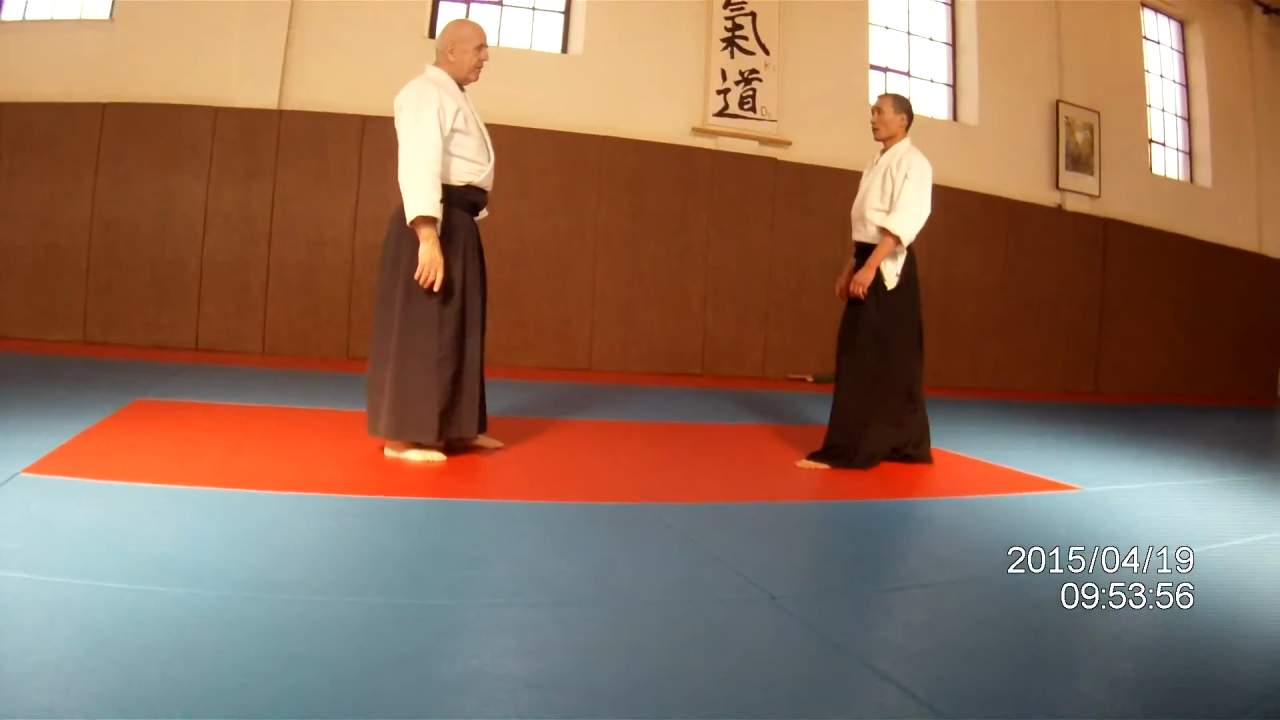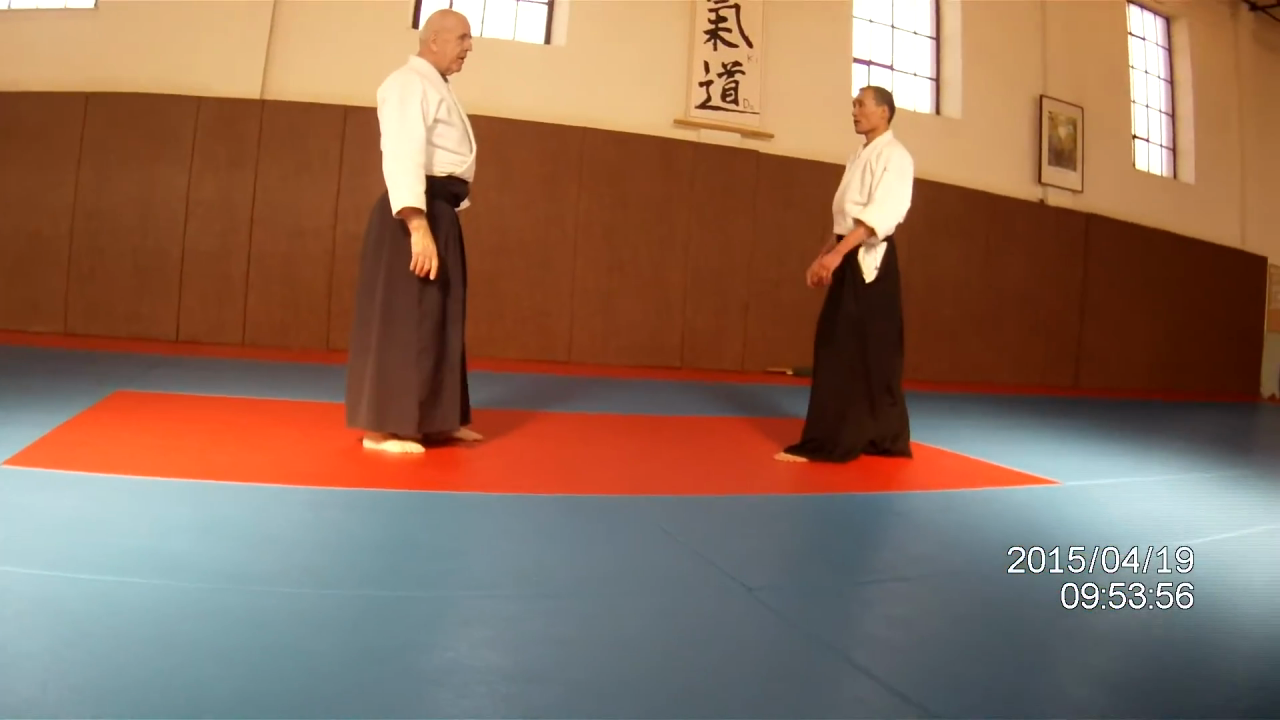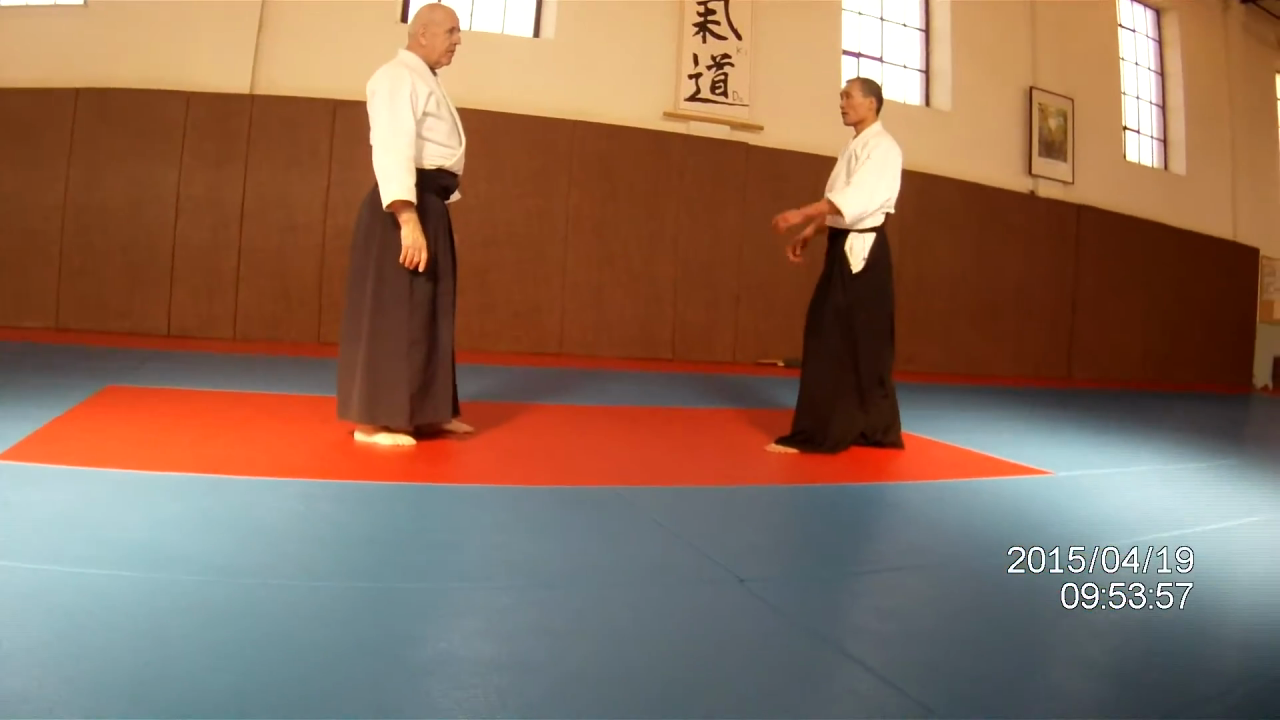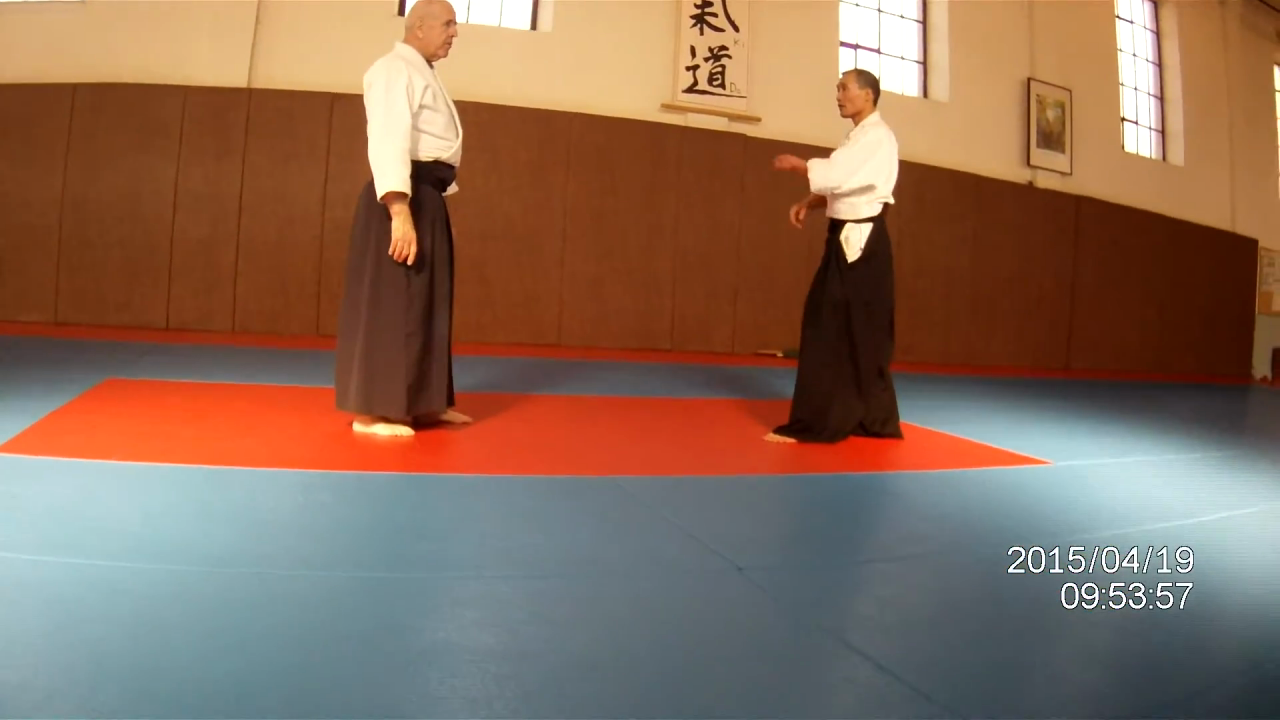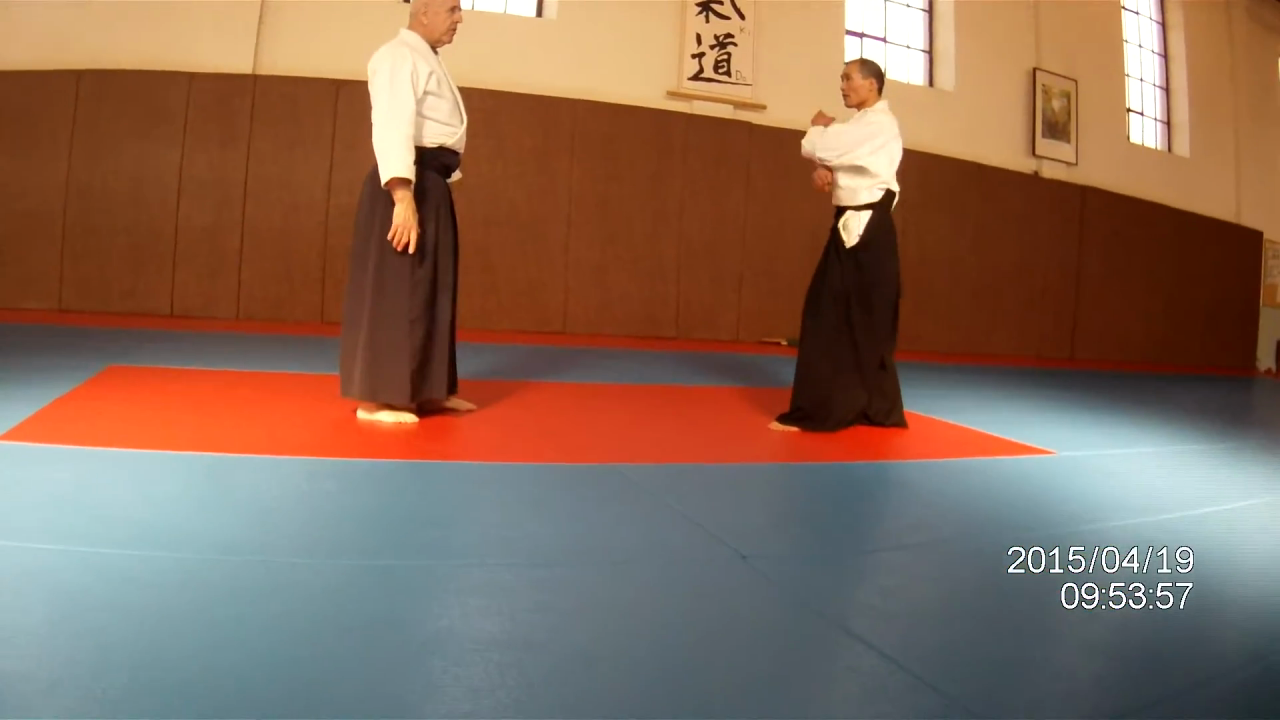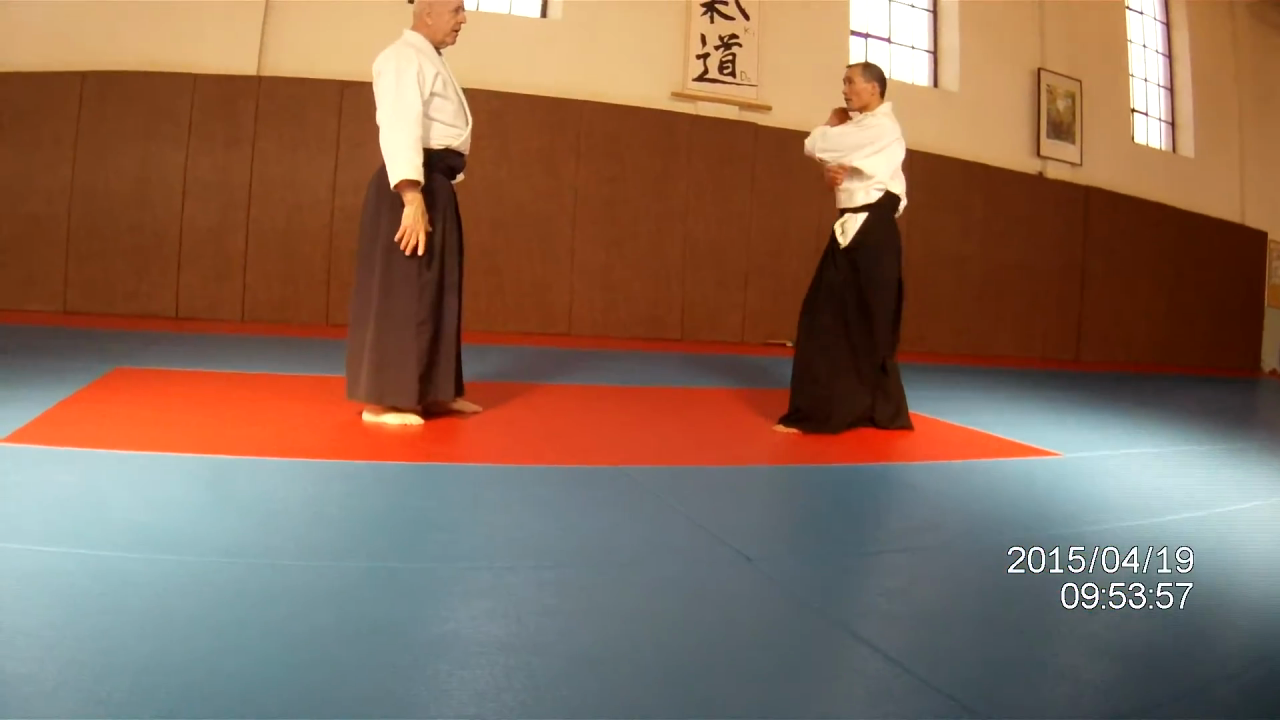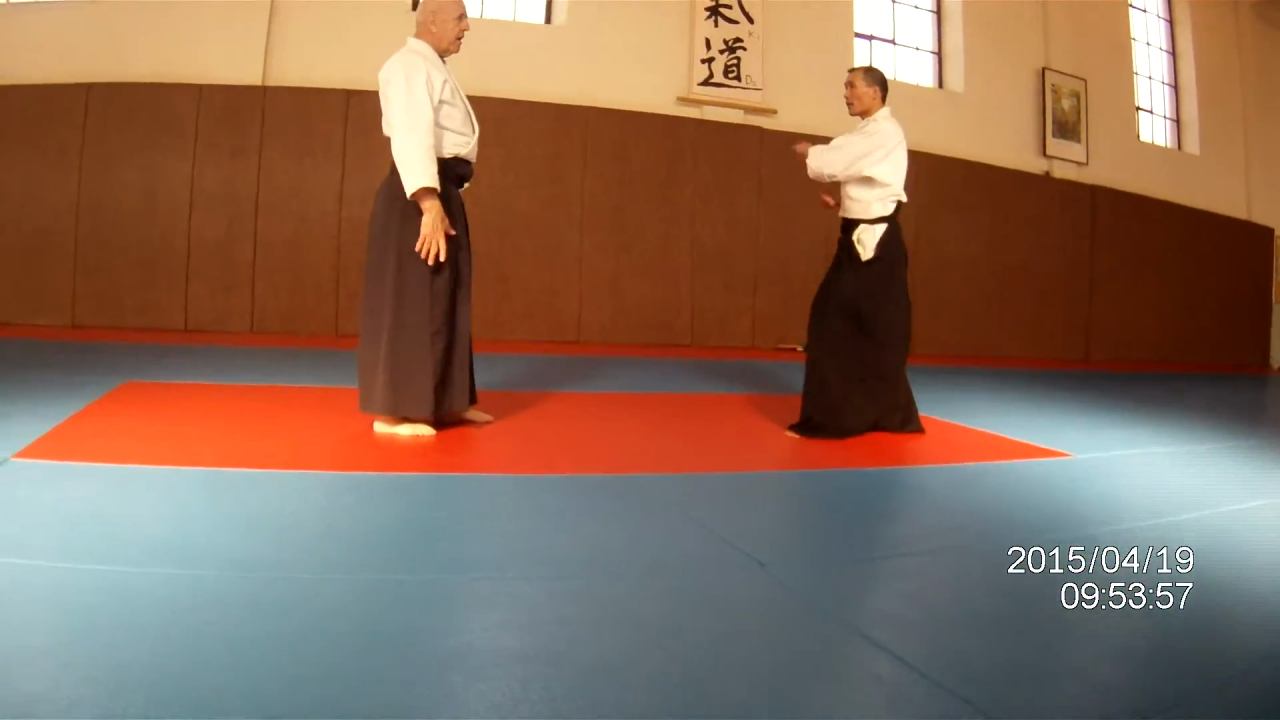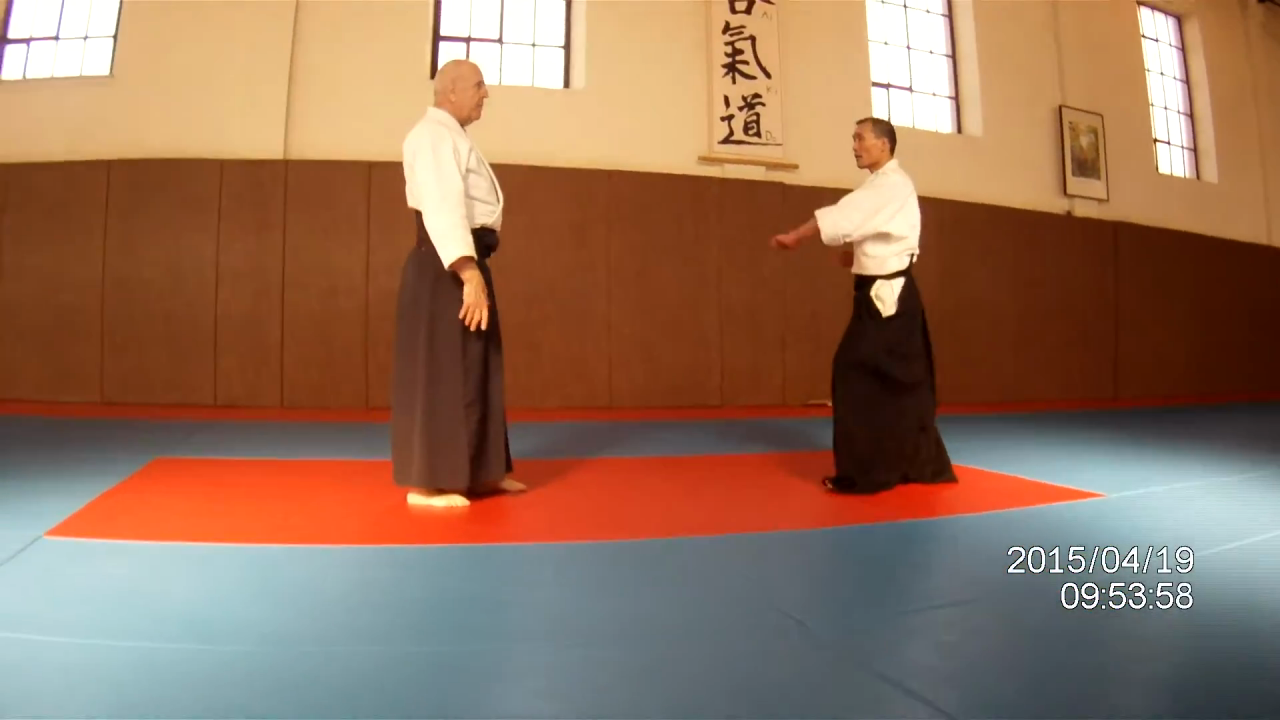
dt=0.2s
person 1, frame 1
left shoulder: (453, 98)
right shoulder: (426, 94)
right elbow: (418, 167)
right wrist: (428, 236)
left hip: (458, 224)
right hip: (435, 223)
left knee: (457, 329)
right knee: (422, 329)
left ankle: (452, 429)
right ankle: (403, 437)
person 1, frame 2
left shoulder: (436, 89)
right shoulder: (410, 84)
right elbow: (403, 158)
right wrist: (418, 227)
left hip: (440, 214)
right hip: (416, 215)
left knee: (438, 320)
right knee: (402, 320)
left ankle: (432, 421)
right ankle: (381, 429)
person 1, frame 3
left shoulder: (425, 82)
right shoulder: (398, 78)
right elbow: (393, 151)
left wrist: (436, 214)
right wrist: (408, 219)
left hip: (429, 207)
right hip: (404, 209)
left knee: (427, 312)
right knee: (391, 312)
left ankle: (421, 414)
right ankle: (372, 421)
person 1, frame 4
left shoulder: (422, 74)
right shoulder: (395, 70)
right elbow: (387, 142)
left wrist: (436, 205)
right wrist: (400, 211)
left hip: (427, 199)
right hip: (403, 200)
left knee: (424, 304)
right knee: (390, 303)
left ankle: (421, 404)
right ankle: (371, 412)
person 1, frame 5
left shoulder: (427, 60)
right shoulder: (399, 56)
right elbow: (392, 129)
right wrist: (404, 197)
left hip: (431, 186)
right hip: (407, 186)
left knee: (429, 290)
right knee: (394, 291)
left ankle: (425, 390)
right ankle: (375, 398)
person 1, frame 6
left shoulder: (430, 61)
right shoulder: (404, 57)
right elbow: (400, 130)
right wrist: (412, 199)
left hip: (436, 187)
right hip: (412, 187)
left knee: (433, 291)
right knee: (400, 292)
left ankle: (431, 393)
right ankle: (381, 401)
person 1, frame 7
left shoulder: (433, 69)
right shoulder: (410, 65)
right elbow: (411, 138)
right wrist: (430, 205)
left hip: (441, 195)
right hip: (418, 197)
left knee: (442, 302)
right knee: (410, 302)
left ankle: (442, 402)
right ankle: (392, 412)
person 1, frame 8
left shoulder: (453, 138)
right shoulder: (434, 136)
right elbow: (442, 208)
right wrist: (471, 274)
left hip: (464, 267)
right hip: (446, 269)
left knee: (471, 372)
right knee: (441, 373)
left ankle: (474, 473)
right ankle: (426, 484)
person 2, frame 1
left shoulder: (911, 162)
right shoulder: (879, 162)
left elbow: (904, 222)
left wrist: (870, 267)
right wrist: (850, 268)
left hip: (888, 269)
right hip: (870, 265)
left knee: (867, 358)
right knee: (889, 358)
left ankle: (846, 450)
right ankle: (904, 443)
person 2, frame 2
left shoulder: (893, 155)
right shoulder: (862, 155)
left elbow: (881, 215)
left wrist: (836, 254)
right wrist: (822, 256)
left hip: (870, 261)
right hip: (852, 259)
left knee: (844, 351)
right knee: (870, 352)
left ankle: (824, 443)
right ankle: (882, 437)
person 2, frame 3
left shoulder: (880, 145)
right shoulder: (857, 145)
left elbow: (856, 199)
left wrist: (801, 215)
right wrist: (807, 233)
left hip: (862, 251)
right hip: (845, 249)
left knee: (833, 340)
right knee: (862, 343)
left ankle: (815, 434)
right ankle: (873, 428)
person 2, frame 4
left shoulder: (875, 136)
right shoulder: (860, 135)
left elbow: (830, 175)
right elbow: (840, 185)
left wrist: (795, 163)
right wrist: (806, 204)
left hip: (860, 242)
right hip: (850, 240)
left knee: (830, 329)
right knee: (860, 333)
left ankle: (813, 423)
right ankle: (871, 418)
person 2, frame 5
left shoulder: (877, 123)
right shoulder: (866, 124)
left elbow: (818, 146)
right elbow: (838, 163)
left wrist: (818, 126)
right wrist: (823, 171)
left hip: (863, 229)
right hip: (861, 228)
left knee: (830, 316)
right knee: (865, 321)
left ankle: (814, 412)
right ankle: (874, 407)
person 2, frame 6
left shoulder: (878, 126)
right shoulder: (871, 127)
left elbow: (817, 145)
right elbow: (835, 158)
left wrist: (834, 122)
right wrist: (833, 171)
left hip: (864, 231)
right hip: (870, 231)
left knee: (827, 318)
right knee: (865, 324)
left ankle: (816, 413)
right ankle: (880, 409)
person 2, frame 7
left shoulder: (882, 132)
right shoulder: (871, 132)
left elbow: (825, 163)
left wrist: (806, 151)
right wrist: (838, 200)
left hip: (873, 242)
right hip: (868, 240)
left knee: (834, 321)
right knee: (876, 330)
left ankle: (827, 418)
right ankle: (891, 414)
person 2, frame 8
left shoulder: (892, 184)
right shoulder: (880, 185)
left elbow: (841, 219)
left wrist: (794, 236)
right wrist: (857, 257)
left hip: (887, 296)
right hip: (883, 295)
left knee: (855, 375)
right knee: (900, 383)
left ankle: (862, 473)
right ankle: (923, 464)
